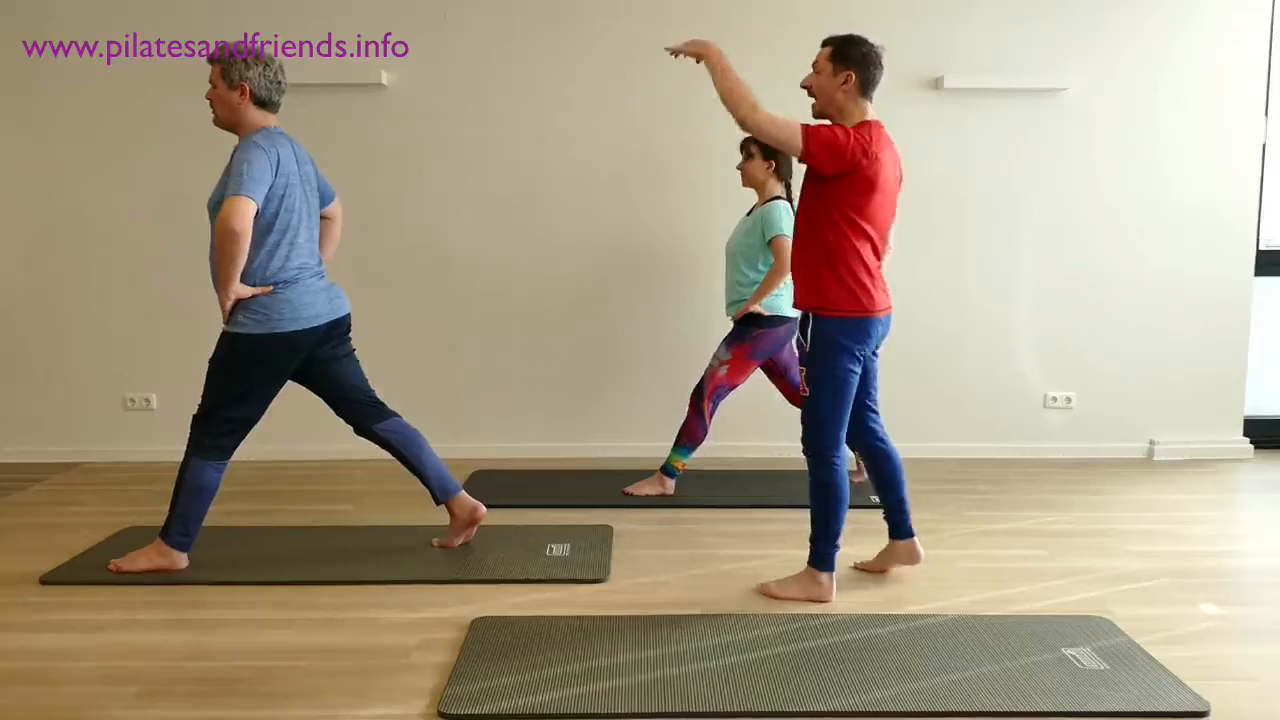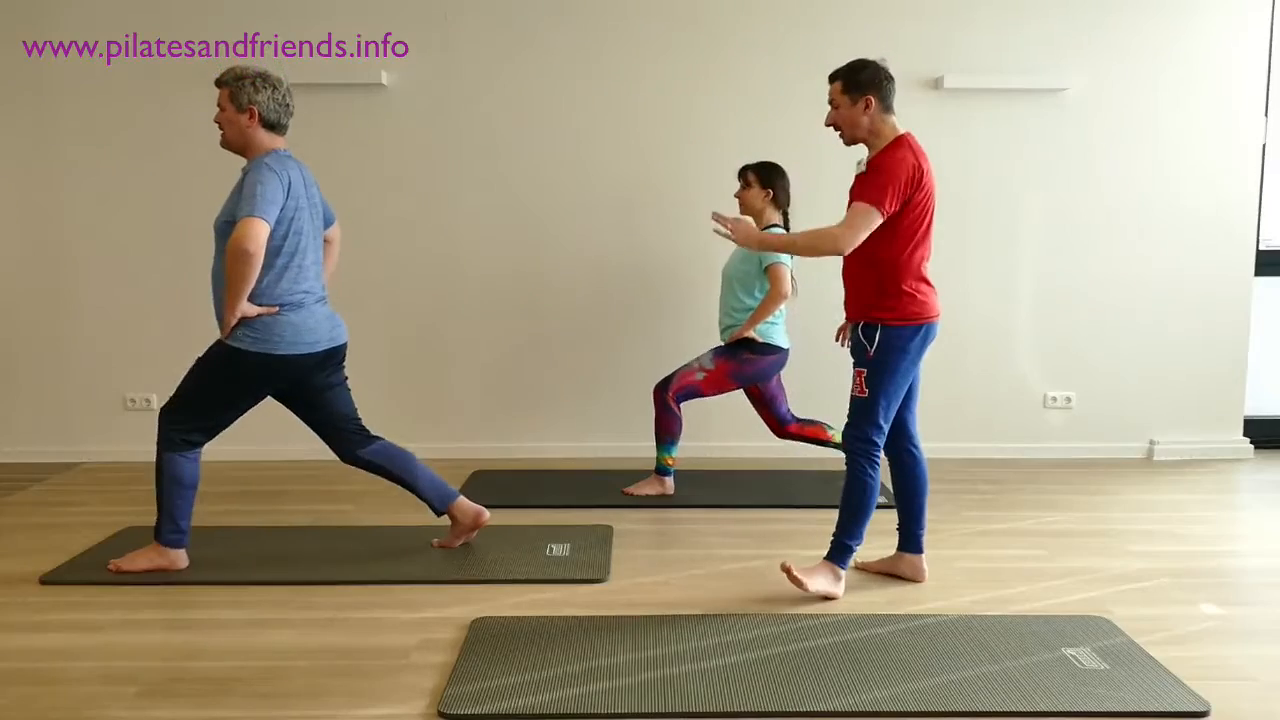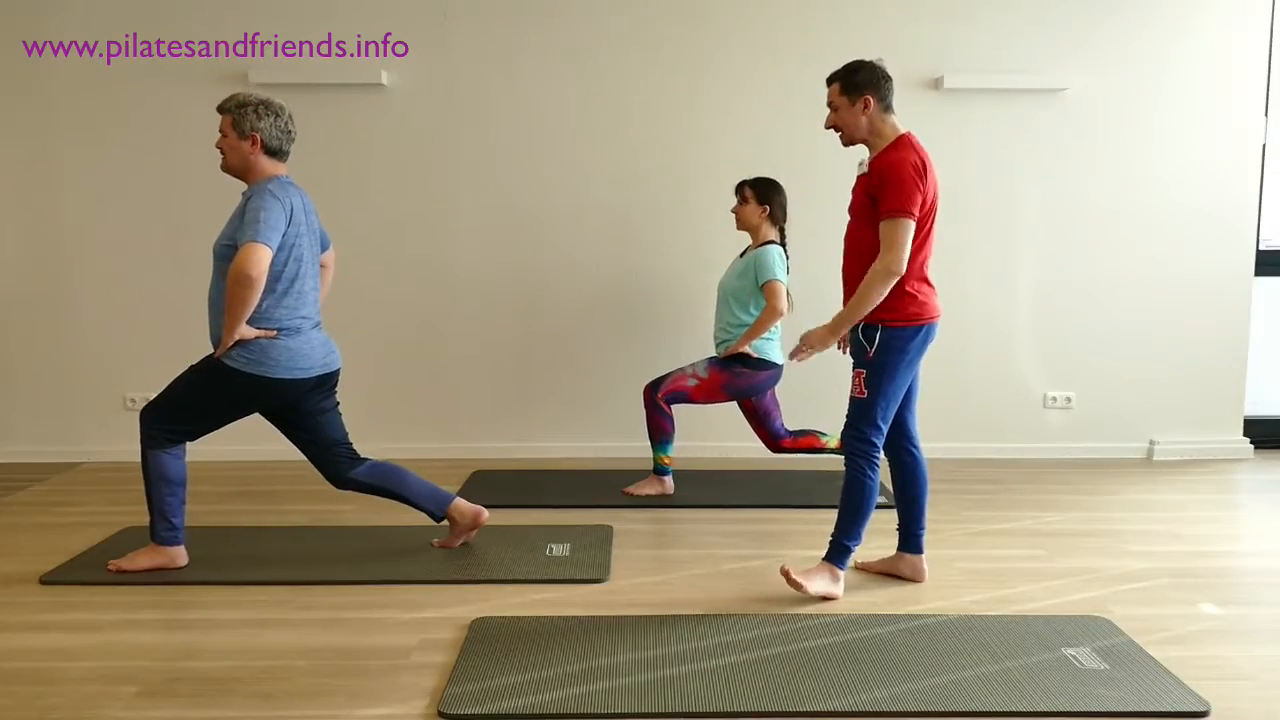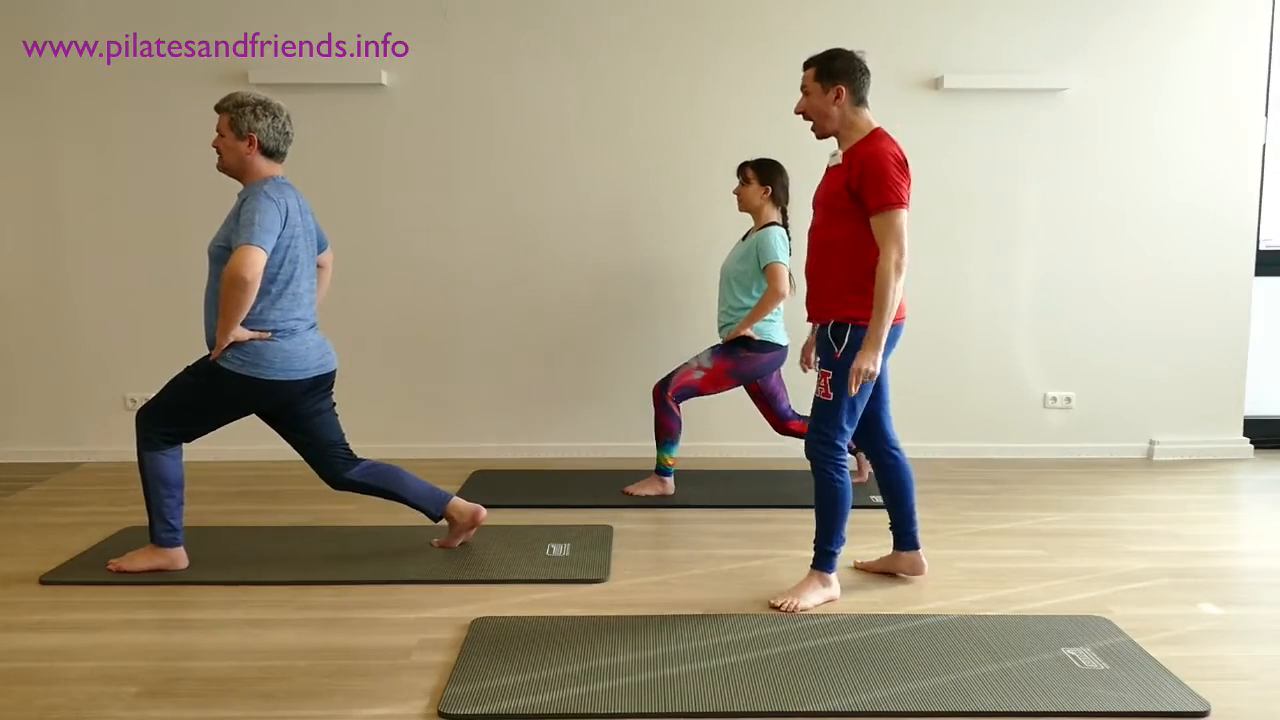
dt=0.7s
person 1, frame 1
left shoulder: (850, 145)
right shoulder: (878, 146)
left elbow: (753, 121)
left wrist: (712, 59)
left hip: (840, 319)
right hip: (864, 312)
left knee: (824, 442)
right knee: (864, 428)
left ankle: (819, 574)
right ankle: (903, 539)
person 1, frame 2
left shoulder: (898, 161)
right shoulder: (893, 157)
left elbow: (843, 240)
left wrist: (760, 240)
right wrist: (859, 313)
left hip: (894, 325)
right hip: (899, 320)
left knee: (864, 443)
right knee: (900, 439)
left ankle: (835, 567)
right ankle: (910, 554)
person 1, frame 3
left shoulder: (899, 162)
right shoulder: (889, 159)
left elbow: (893, 263)
left wrist: (836, 328)
right wrist: (852, 322)
left hip: (894, 326)
right hip: (898, 324)
left knee: (862, 443)
right knee: (899, 439)
left ankle: (833, 568)
right ankle: (910, 554)
person 1, frame 4
left shoulder: (877, 156)
right shoulder: (849, 157)
left elbow: (894, 256)
left wrist: (872, 344)
right wrist: (817, 330)
left hip: (859, 328)
right hip: (845, 324)
left knee: (826, 444)
right knee: (876, 439)
left ankle: (823, 574)
right ankle: (908, 550)
person 2, frame 1
left shoulder: (256, 149)
right shoulder: (291, 149)
left elbow: (235, 221)
right elbow: (332, 212)
left wrist: (229, 288)
left hip: (271, 325)
right hip: (322, 314)
left knee: (213, 433)
right knee: (369, 414)
left ankle: (171, 548)
right ankle: (458, 502)
person 2, frame 2
left shoulder: (267, 171)
right shoulder: (296, 172)
left elbow: (248, 242)
right elbow: (331, 234)
left wrist: (234, 306)
left hip: (266, 344)
right hip: (318, 339)
left knee: (179, 427)
right knee: (354, 441)
left ankle: (168, 548)
right ankle: (460, 508)
person 2, frame 3
left shoulder: (268, 197)
right shoulder: (293, 197)
left elbow: (251, 267)
right elbow: (326, 259)
left wrist: (233, 329)
left hip: (261, 363)
right hip: (310, 362)
left knee: (160, 425)
right knee: (344, 466)
left ankle: (168, 546)
right ankle: (458, 510)
person 2, frame 4
left shoulder: (264, 199)
right shoulder: (289, 198)
left elbow: (245, 270)
right elbow: (324, 260)
left wrist: (227, 330)
left hip: (256, 365)
right hip: (306, 363)
left knee: (155, 426)
right knee: (341, 467)
left ankle: (167, 547)
right ankle: (455, 508)
person 3, frame 1
left shoulder: (775, 209)
right shoulder: (760, 209)
left elbow: (786, 262)
left wrist: (752, 303)
left hip: (765, 323)
right hip: (767, 323)
left knee: (706, 394)
right knee: (799, 393)
left ankle: (665, 478)
person 3, frame 2
left shoulder: (772, 238)
right shoulder: (759, 236)
left elbow: (782, 290)
left wrist: (747, 328)
left hip: (757, 350)
right hip: (759, 350)
left knee: (668, 391)
right knee: (785, 424)
left ankle: (662, 479)
person 3, frame 3
left shoulder: (768, 254)
right shoulder: (752, 251)
left elbow: (777, 306)
left wrist: (741, 344)
left hip: (752, 364)
right hip: (752, 365)
left knee: (656, 393)
right knee: (779, 440)
left ankle: (662, 478)
person 3, frame 4
left shoulder: (770, 236)
right shoulder: (755, 233)
left elbow: (780, 289)
left wrist: (742, 327)
left hip: (756, 347)
right hip: (758, 348)
left knee: (667, 391)
right knee: (786, 420)
left ankle: (663, 479)
right ankle: (858, 446)
